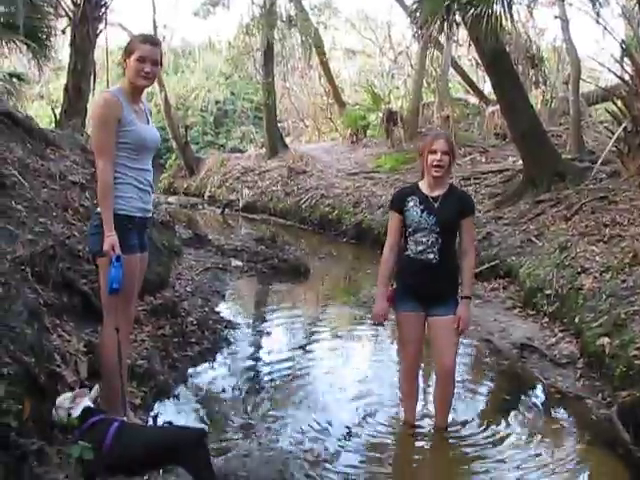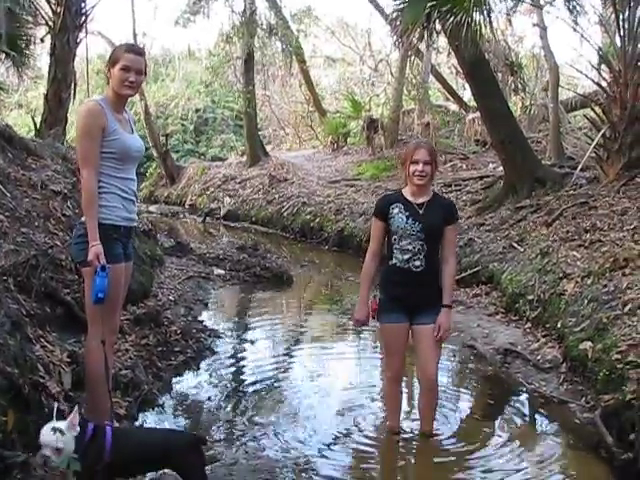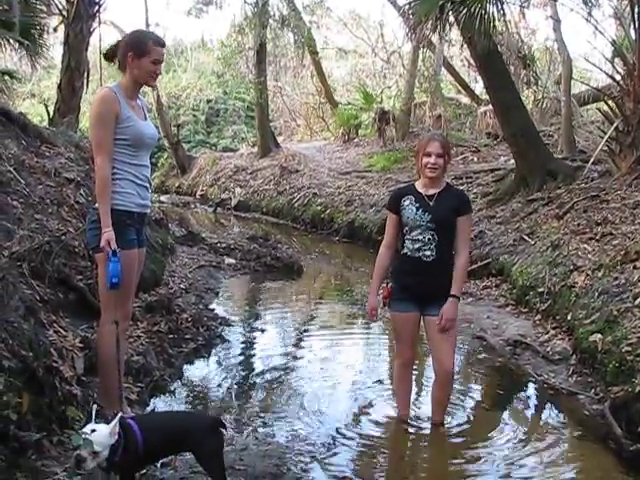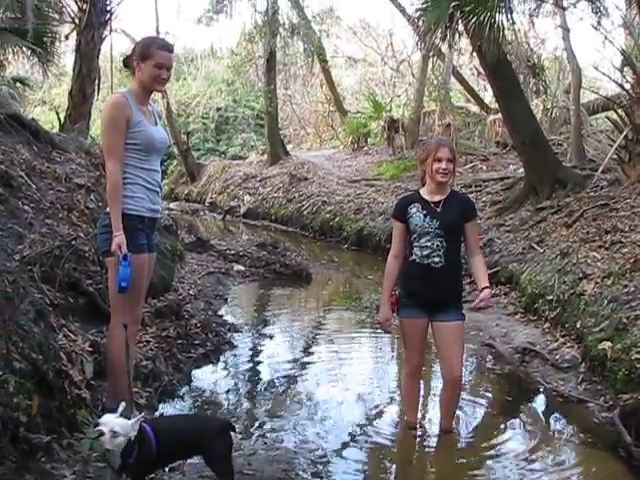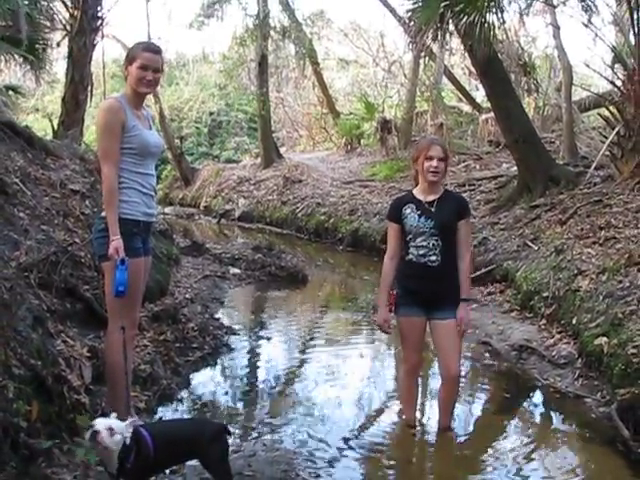
dt=1s
person 1, frame 1
left shoulder: (144, 108)
right shoulder: (109, 102)
right elbow: (104, 167)
left wrist: (142, 219)
right wrist: (109, 230)
left hip: (140, 219)
right hip: (117, 220)
left knee: (127, 319)
right knee: (116, 320)
left ankle: (122, 409)
right ankle: (114, 412)
person 1, frame 2
left shoulder: (127, 118)
right shoulder: (94, 111)
right elbow: (88, 177)
left wrist: (124, 231)
right wrist: (94, 239)
left hip: (124, 230)
right hip: (102, 230)
left knee: (111, 330)
right knee: (100, 331)
left ankle: (104, 418)
right ankle: (100, 425)
person 1, frame 3
left shoulder: (140, 104)
right shoulder: (108, 98)
right elbow: (102, 164)
left wrist: (138, 217)
right wrist: (106, 225)
left hip: (137, 216)
right hip: (116, 215)
left knee: (123, 316)
right knee: (113, 317)
left ankle: (116, 404)
right ankle: (112, 410)
person 1, frame 4
left shoulder: (152, 111)
right shoulder: (119, 104)
right elbow: (113, 169)
left wrist: (147, 222)
right wrist: (117, 229)
left hip: (148, 221)
right hip: (127, 220)
left knee: (133, 320)
right knee: (124, 320)
left ankle: (120, 406)
right ankle: (121, 412)
person 1, frame 5
left shoulder: (146, 115)
right shoulder: (114, 108)
right elbow: (109, 174)
left wrist: (140, 228)
right wrist: (114, 234)
left hip: (143, 225)
right hip: (122, 225)
left knee: (131, 324)
right knee: (121, 324)
left ankle: (119, 411)
right ankle: (120, 417)
person 2, frame 1
left shoulder: (461, 201)
right shoulder: (404, 197)
left elbow: (467, 252)
right elbow: (391, 247)
left wrist: (465, 300)
right wrist: (381, 295)
left hip: (444, 294)
right hip: (408, 291)
left knee: (446, 368)
right knee: (409, 363)
left ankle: (440, 429)
right ankle: (409, 424)
person 2, frame 2
left shoulder: (445, 208)
right shoulder: (387, 204)
left elbow: (449, 260)
right elbow: (373, 254)
left wrist: (446, 308)
right wrist: (362, 301)
left hip: (428, 303)
right hip: (393, 300)
left knee: (429, 377)
right knee: (393, 372)
left ankle: (426, 436)
right ankle: (393, 433)
person 2, frame 3
left shoulder: (457, 199)
right shoulder: (400, 197)
left elbow: (462, 252)
right elbow: (388, 246)
left wrist: (453, 299)
right wrist: (373, 291)
left hip: (439, 294)
right hip: (404, 291)
left knee: (445, 368)
right knee: (403, 359)
left ankle: (437, 425)
right ankle: (402, 421)
person 2, frame 4
left shoulder: (462, 204)
right shoulder: (406, 204)
left elbow: (474, 254)
right elbow: (396, 255)
left wrist: (484, 287)
right wrist: (385, 301)
left hip: (448, 300)
right hip: (412, 297)
left knee: (453, 374)
right knee: (412, 365)
left ankle: (445, 431)
right ankle: (410, 427)
person 2, frame 5
left shoulder: (457, 204)
right shoulder: (400, 205)
left elbow: (464, 255)
right elbow: (392, 256)
left wrist: (465, 302)
right wrist: (382, 303)
left hip: (445, 299)
right hip: (409, 297)
left knee: (451, 372)
right knee: (411, 364)
left ankle: (444, 429)
right ankle: (409, 426)
